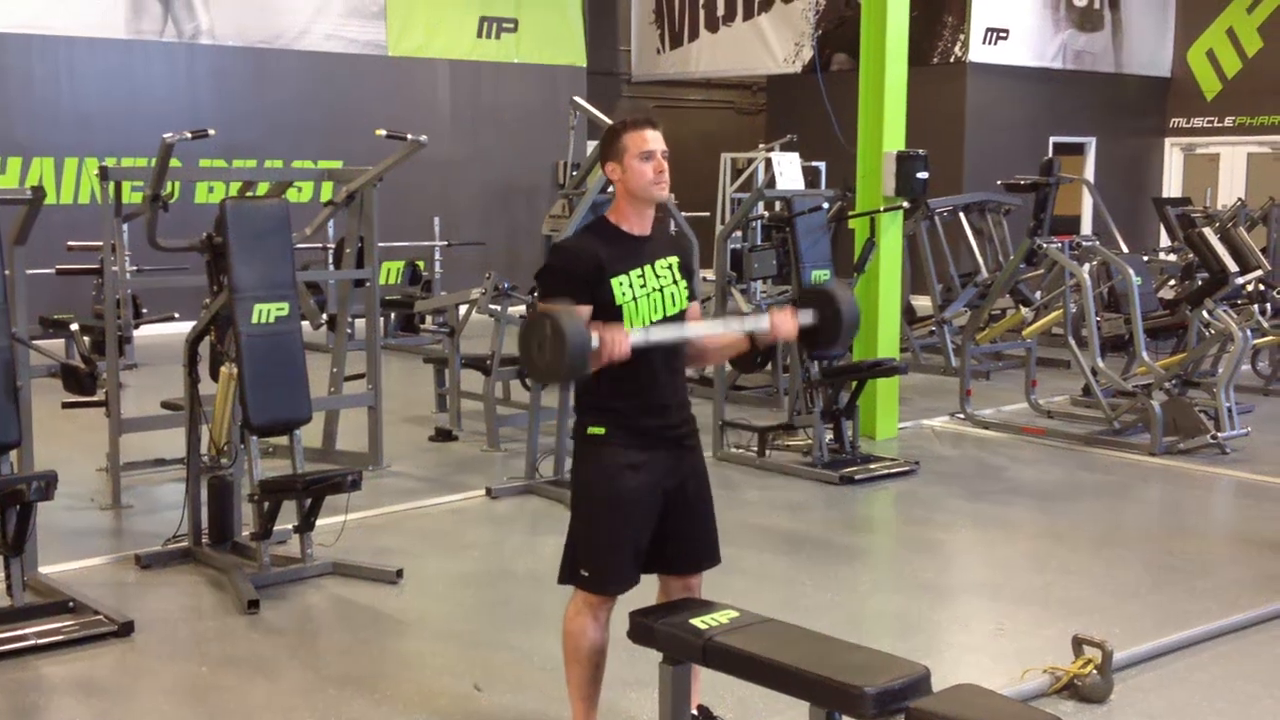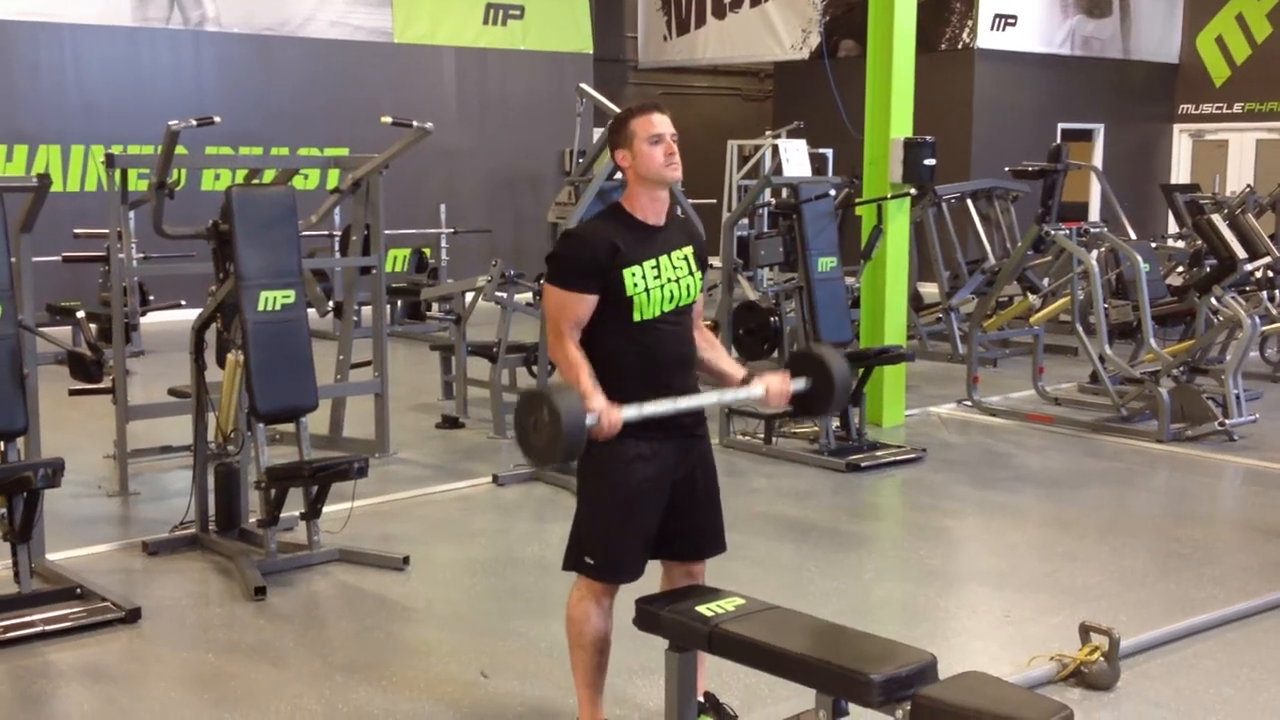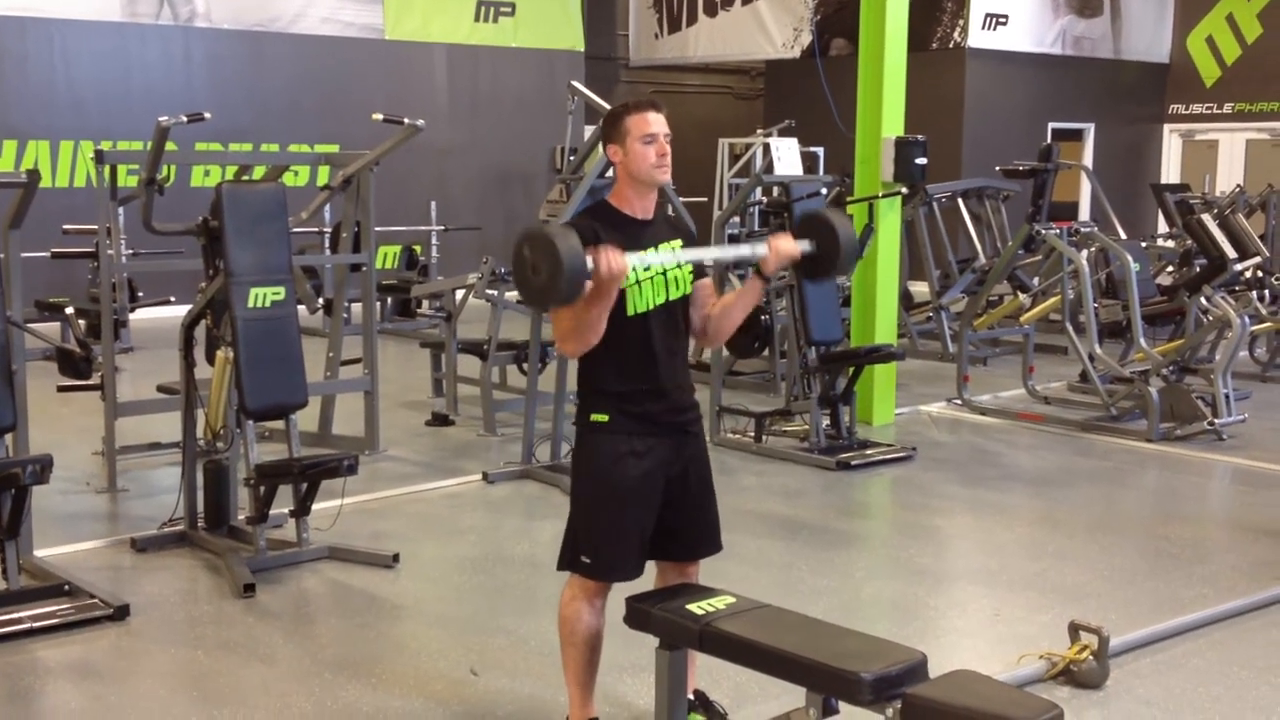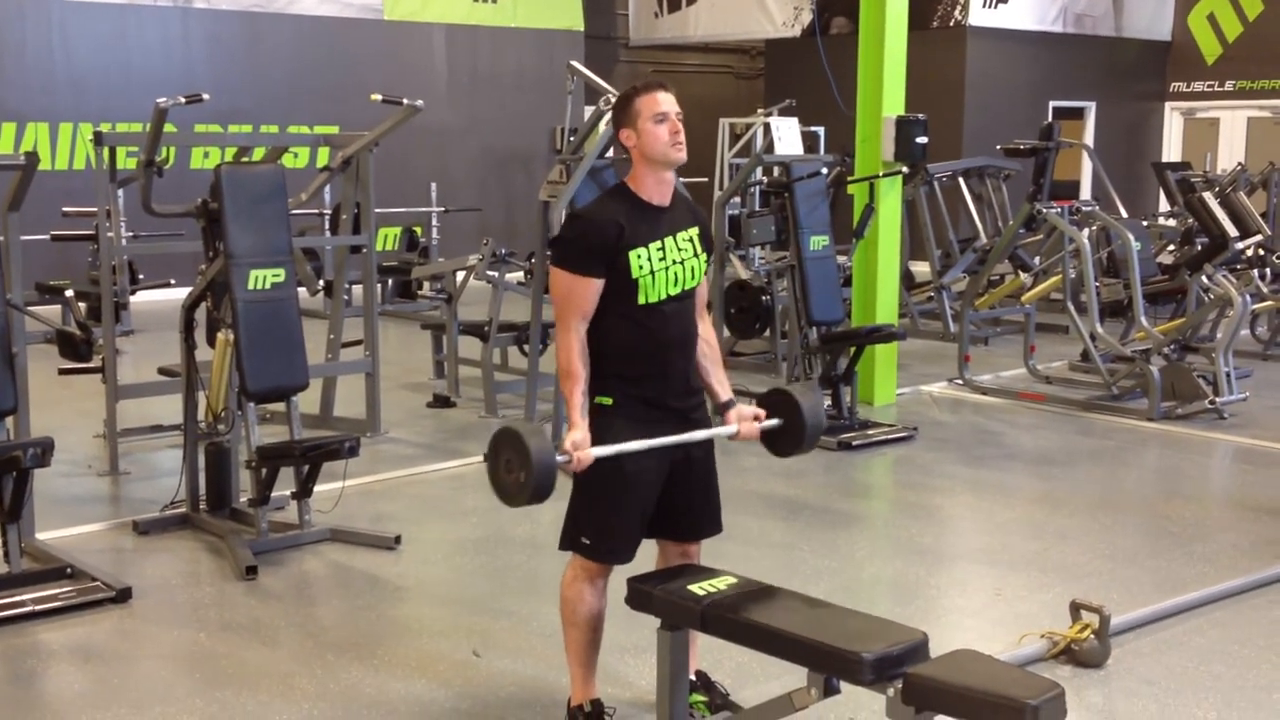
dt=1s
person 1, frame 1
left shoulder: (675, 249)
right shoulder: (579, 256)
left wrist: (756, 336)
right wrist: (599, 347)
left hip: (679, 439)
right hip: (612, 446)
left knee: (686, 578)
right knee: (596, 592)
person 1, frame 2
left shoulder: (688, 237)
right shoulder: (591, 243)
right elbow: (561, 337)
left wrist: (746, 377)
right wrist: (593, 400)
left hip: (687, 429)
right hip: (624, 438)
left knee: (689, 565)
right knee: (600, 577)
person 1, frame 3
left shoulder: (678, 234)
right shoulder: (585, 236)
left elbow: (709, 328)
right elbow: (568, 339)
left wrist: (761, 274)
right wrist: (604, 282)
left hip: (680, 424)
right hip: (614, 433)
left knee: (683, 563)
right knee: (593, 576)
person 1, frame 4
left shoulder: (692, 217)
right shoulder: (597, 224)
right elbow: (570, 331)
left wrist: (726, 400)
right wrist: (577, 422)
left hip: (684, 412)
right hip: (620, 417)
left knee: (685, 546)
right knee: (595, 559)
